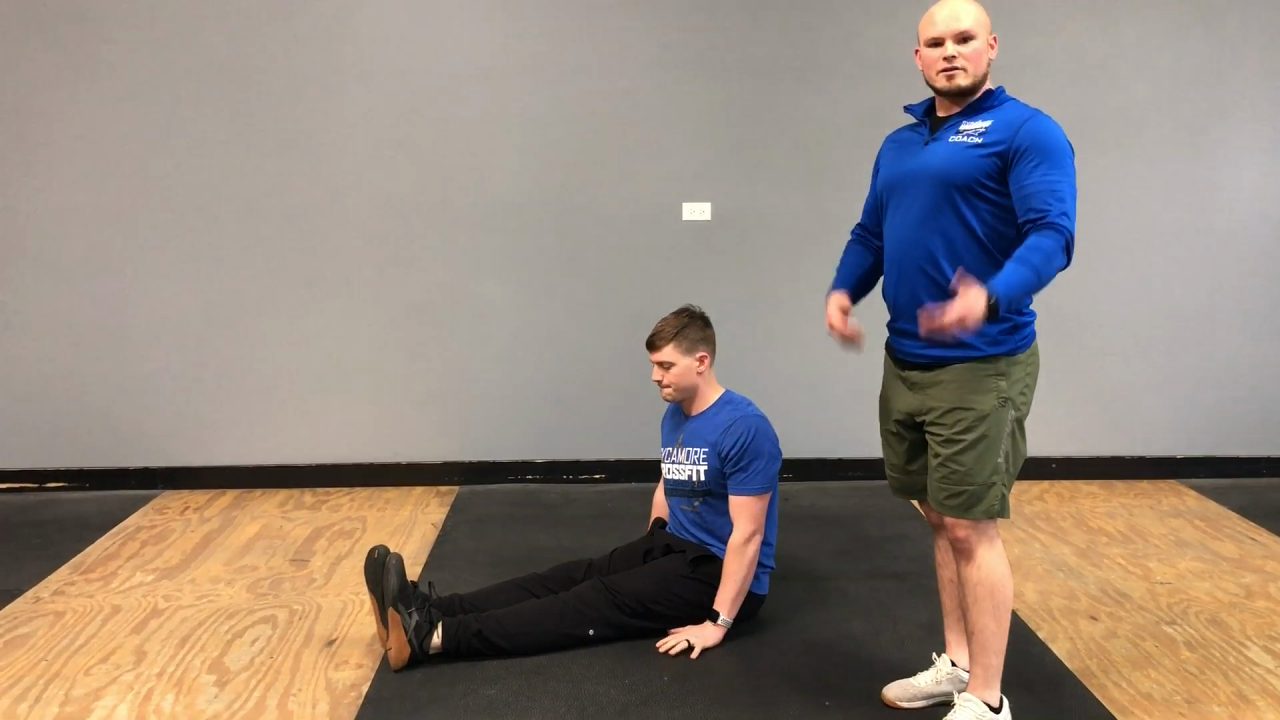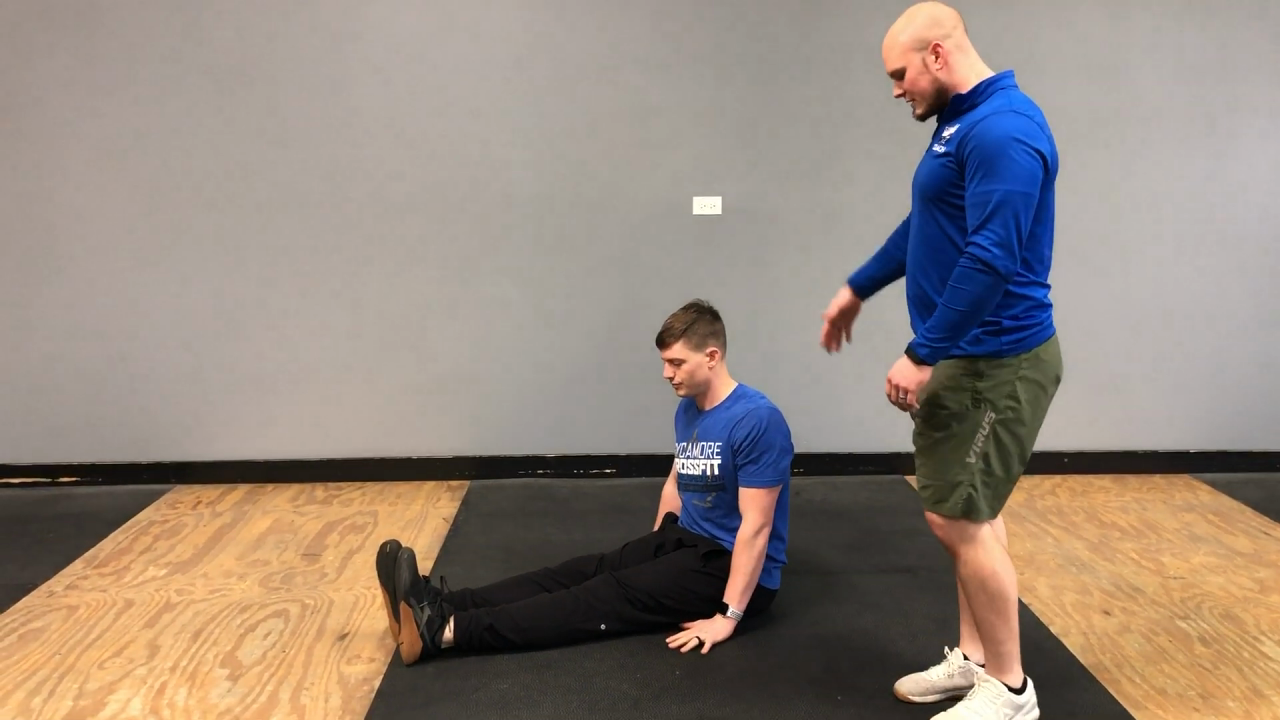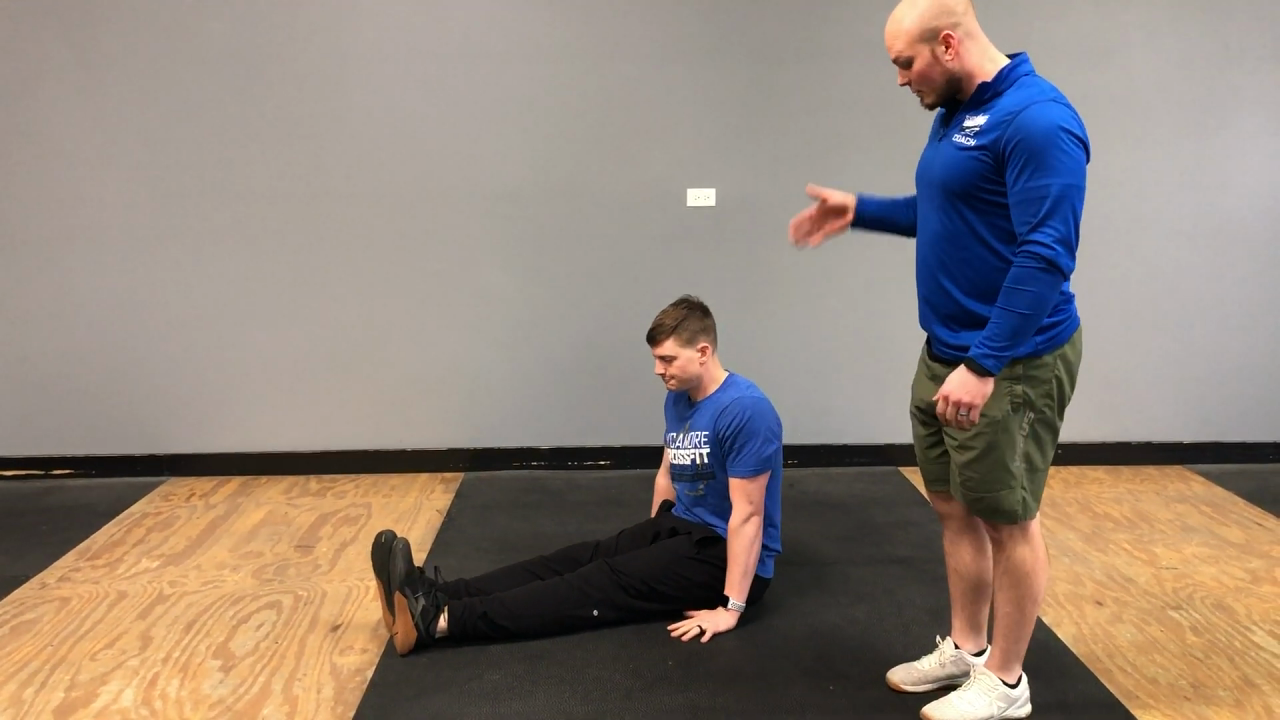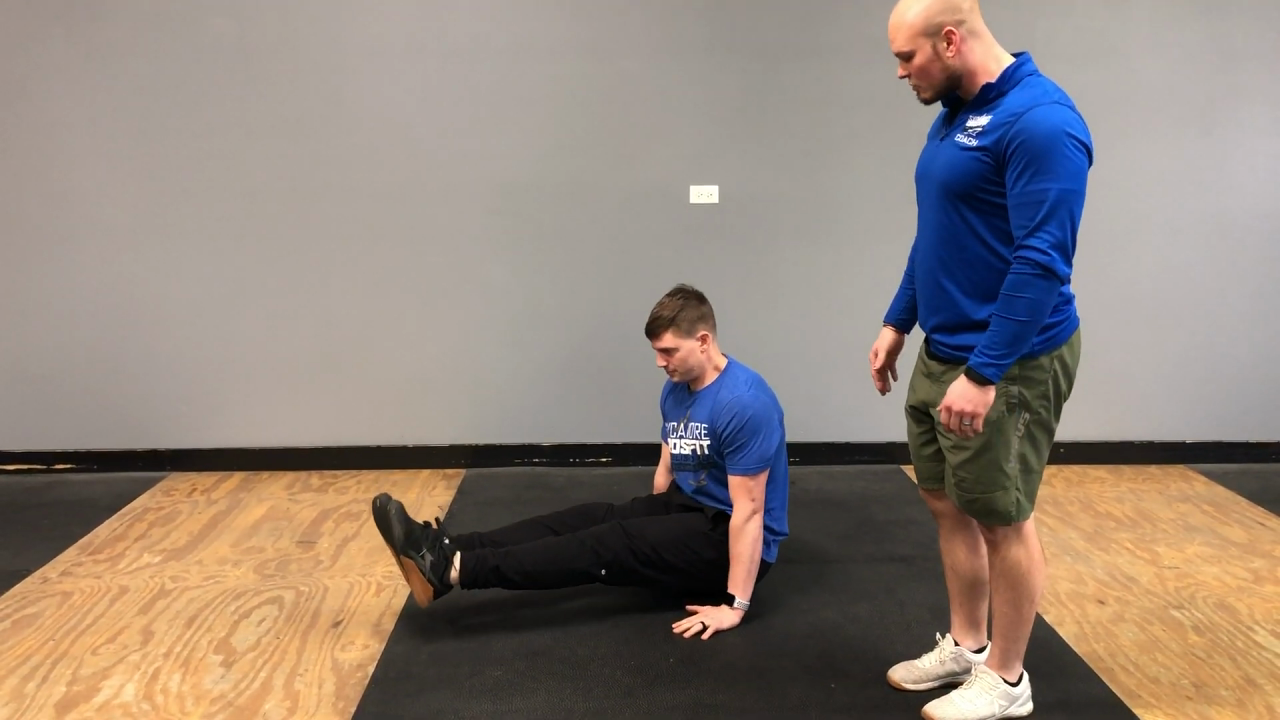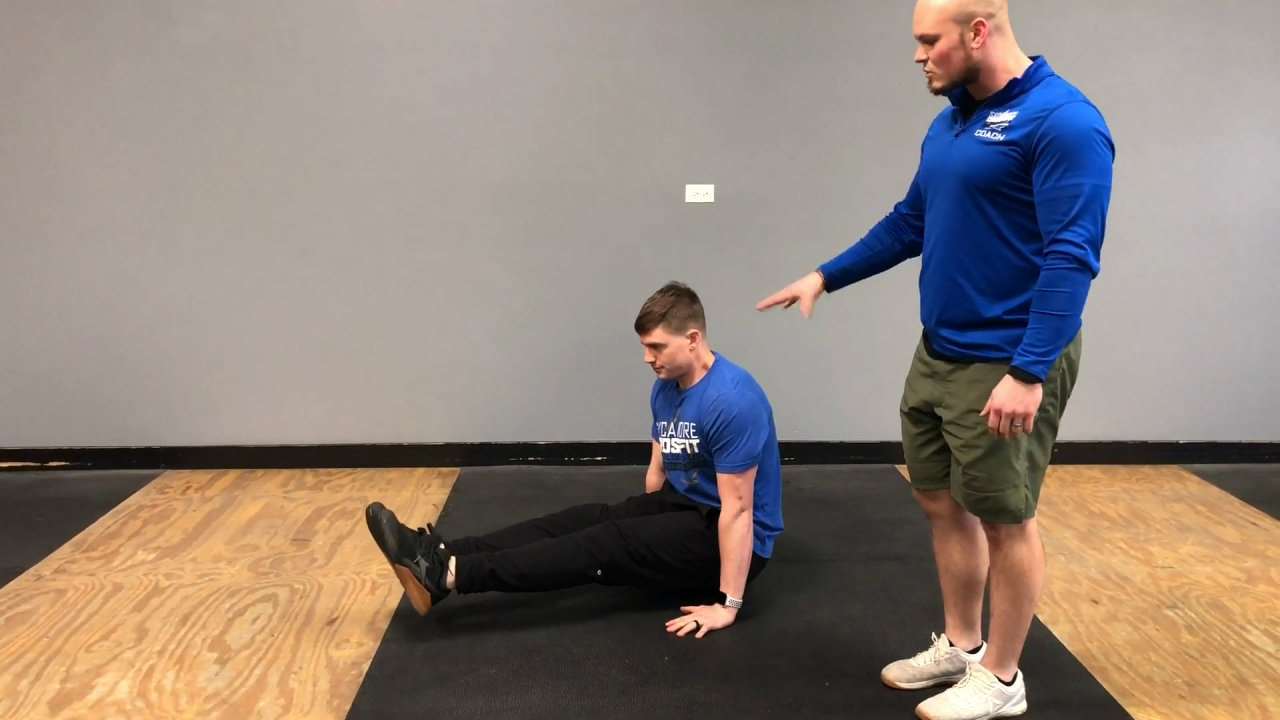
dt=1s
person 1, frame 1
left shoulder: (1026, 132)
right shoulder: (898, 144)
left elbow: (1052, 238)
right elbow: (869, 238)
left wrist: (991, 301)
right wrist: (842, 291)
left hip: (981, 366)
right hip: (904, 364)
left knee: (971, 528)
right knee: (939, 519)
person 1, frame 2
left shoulder: (1004, 130)
right shoulder: (960, 125)
left elbow: (989, 260)
right elbow: (923, 232)
left wrist: (922, 353)
right wrist: (857, 289)
left hip: (993, 363)
right hip: (962, 358)
left knee: (959, 521)
right knee: (965, 514)
right ankle: (973, 657)
person 1, frame 3
left shoulder: (1038, 120)
right shoulder: (955, 115)
left elbow: (1045, 257)
left wrist: (985, 364)
right wrist: (859, 210)
left hip: (1010, 365)
right hip: (944, 352)
left knee: (1007, 519)
right knee: (954, 506)
right ankle: (964, 648)
person 1, frame 4
left shoulder: (1040, 122)
right shoulder: (954, 116)
left elbow: (1042, 262)
left wrist: (983, 373)
right wrist: (897, 321)
left hip: (1007, 363)
right hip: (942, 353)
left knee: (1002, 519)
right knee: (946, 504)
right ankle: (965, 645)
person 1, frame 5
left shoulder: (1062, 121)
right shoulder: (949, 123)
left elbow: (1071, 257)
right elbow: (909, 224)
left wrist: (1027, 373)
right wrist: (826, 277)
left hip: (1006, 364)
right hip: (937, 352)
left knee: (1005, 519)
right knee: (940, 501)
right ankle: (958, 645)
person 2, frame 1
left shoulder: (744, 427)
right shoulder: (675, 415)
left elbow: (747, 533)
left wrist: (718, 623)
right wrist: (646, 560)
left hip: (721, 570)
right hip: (677, 546)
left knee: (600, 602)
right knee: (572, 577)
left ankle: (432, 636)
right ankle: (430, 613)
person 2, frame 2
left shoulder: (756, 421)
right shoulder: (688, 410)
left elbow: (756, 527)
left wrist: (727, 616)
right wrist: (654, 555)
left hip: (733, 567)
right hip: (687, 540)
left knee: (612, 596)
right knee: (585, 572)
left ankle: (446, 631)
right ankle: (442, 607)
person 2, frame 3
left shoulder: (745, 410)
right shoulder: (679, 399)
left elbow: (748, 514)
left wrist: (731, 608)
right wrist: (649, 545)
left hip: (726, 557)
right hip: (685, 529)
left knee: (603, 583)
right knee: (579, 558)
left ankle: (438, 620)
right ankle: (437, 598)
person 2, frame 4
left shoulder: (745, 403)
right shoulder: (676, 390)
left elbow: (748, 511)
left wrist: (735, 605)
right wrist: (653, 528)
left hip: (728, 539)
right hip: (690, 507)
left knee: (611, 544)
right knee: (590, 518)
left ankle: (451, 569)
right ankle: (446, 553)
person 2, frame 5
left shoulder: (732, 401)
right shoulder: (666, 388)
left elbow: (737, 509)
right elbow: (659, 468)
left wrist: (728, 605)
right wrist: (647, 524)
left hip: (727, 536)
right hip: (683, 507)
left knee: (606, 544)
right knee: (586, 519)
left ankle: (447, 575)
right ankle: (442, 558)
